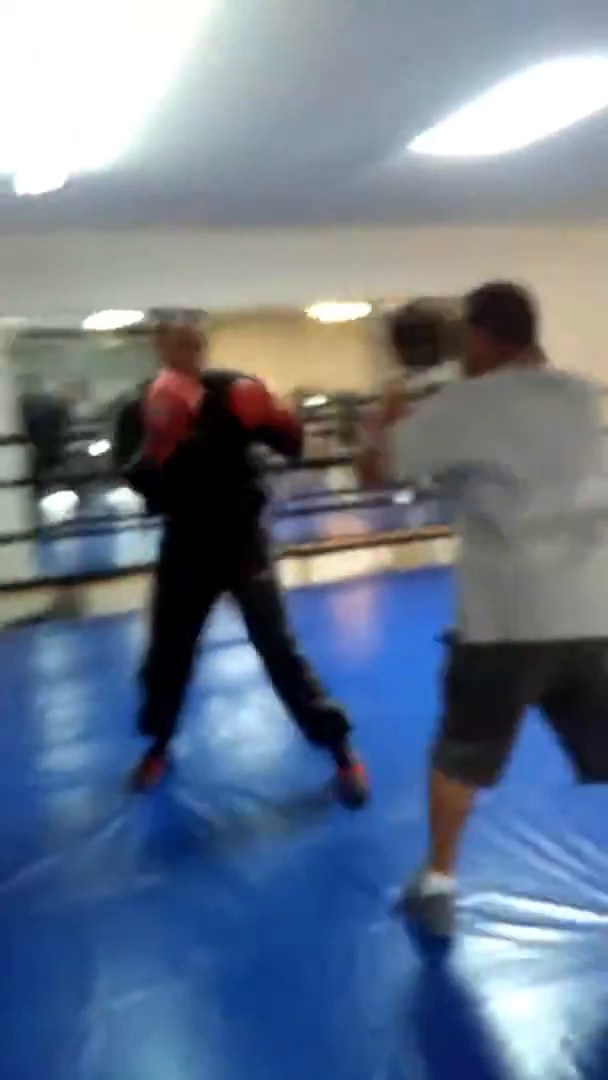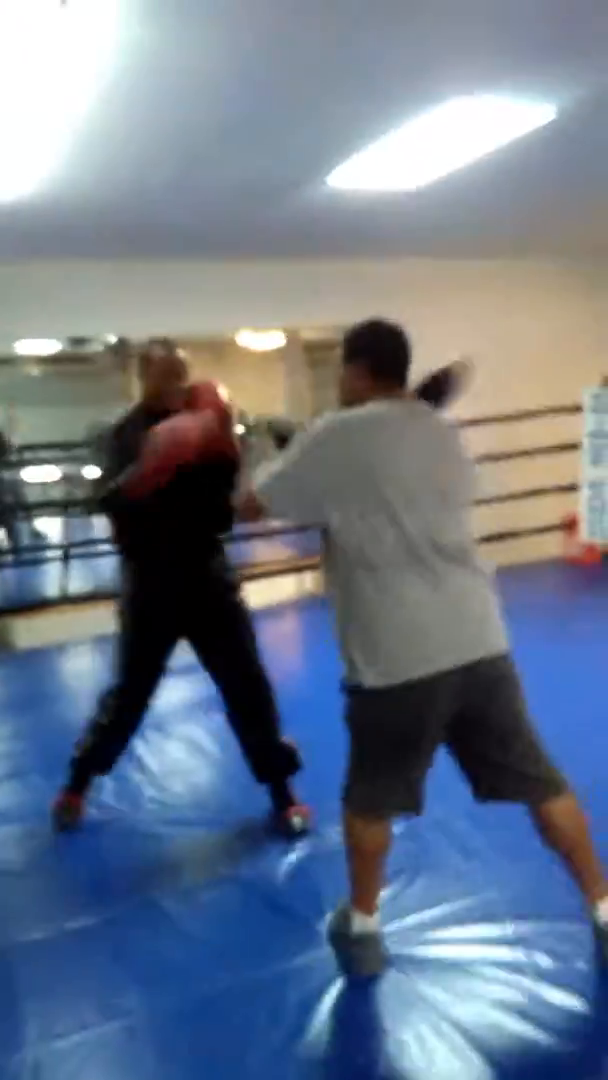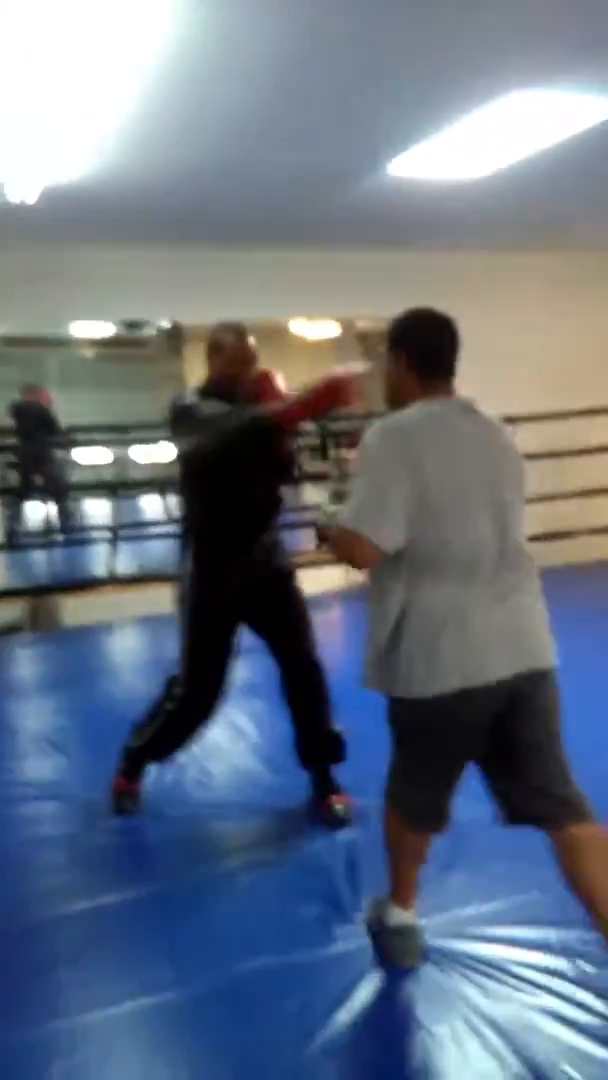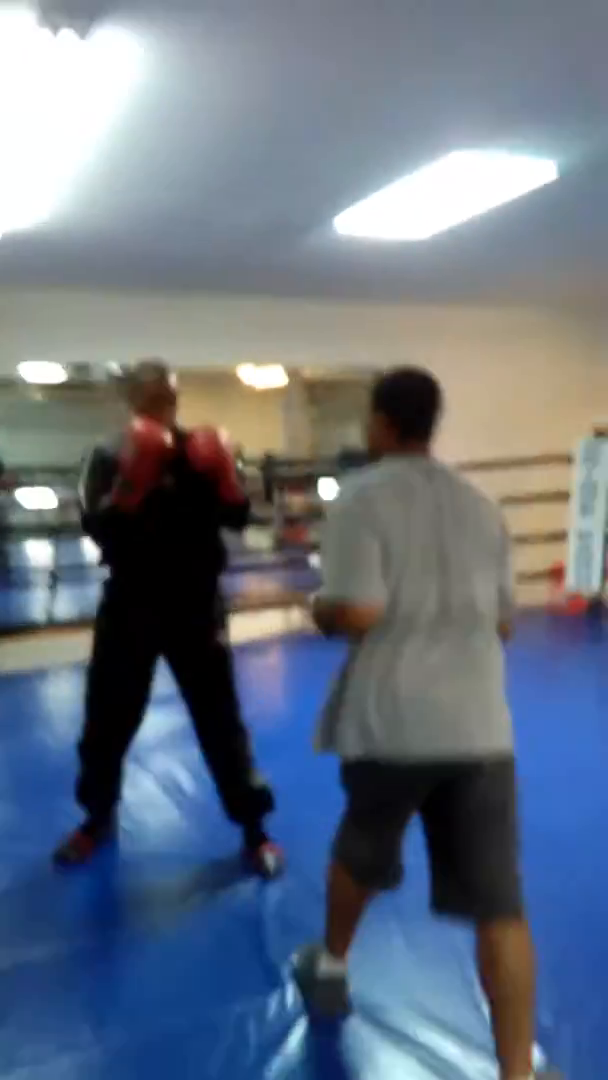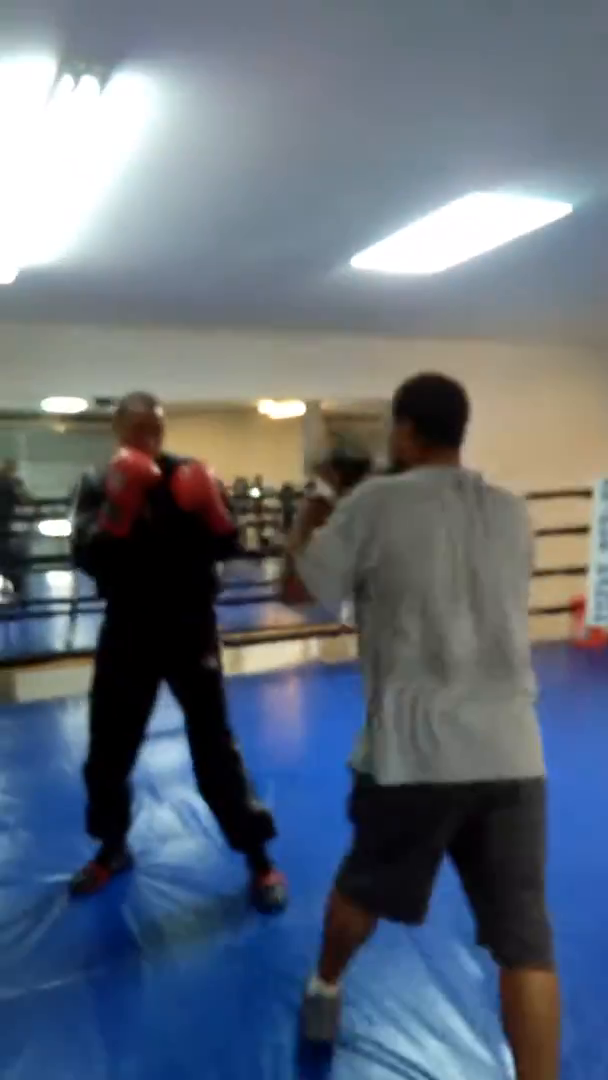
dt=0.2s
person 1, frame 1
left shoulder: (466, 405)
left elbow: (374, 466)
left wrist: (393, 407)
left hip: (507, 619)
left knee: (461, 753)
left ankle: (436, 885)
person 1, frame 2
left shoulder: (335, 436)
right shoulder: (441, 434)
left elbow: (253, 503)
left wrist: (252, 470)
left hip: (396, 654)
right hip: (476, 641)
left knee: (371, 794)
right knee: (540, 781)
left ankle: (363, 926)
person 1, frame 3
left shoulder: (393, 438)
right shoulder: (498, 438)
left elbow: (364, 549)
left wrist: (330, 530)
left hip: (439, 659)
right hip: (523, 650)
left knee: (414, 796)
left ankle: (398, 918)
person 1, frame 4
left shoulder: (362, 497)
right shoulder: (481, 506)
left elbow: (355, 613)
right elbow: (501, 622)
left wrist: (319, 610)
left hip: (390, 724)
right hip: (479, 727)
left knee: (361, 854)
right knee: (498, 903)
left ankle: (329, 970)
person 1, frame 5
left shoulder: (374, 505)
right shoulder: (513, 513)
left elbow: (300, 589)
left wrist: (308, 524)
left hip: (414, 749)
right hip: (509, 751)
left knee: (363, 885)
right knee: (525, 942)
left ankle: (323, 995)
person 2, frame 1
left shoulder: (231, 390)
right shoulder: (146, 406)
left elbow: (291, 441)
right elbow: (140, 481)
left wrist: (272, 416)
right wrist: (160, 439)
left hip: (240, 536)
right hip: (185, 542)
left knee: (276, 645)
right knee: (167, 653)
left ankle: (341, 752)
right ankle: (158, 746)
person 2, frame 2
right shoulder: (127, 434)
left elbow: (226, 484)
right elbow: (114, 499)
left hip: (206, 569)
right hip: (152, 577)
left knee: (247, 682)
right knee: (131, 694)
left ankle: (282, 791)
right ankle: (78, 783)
person 2, frame 3
left shoulder: (243, 406)
right shoulder: (196, 411)
left elbow: (279, 471)
right elbow: (231, 435)
left wrist: (280, 423)
right wrist: (294, 409)
left hip: (261, 553)
right hip: (215, 560)
left knee: (304, 668)
right knee: (199, 684)
left ankle: (323, 779)
right ankle: (131, 765)
person 2, frame 4
left shoulder: (196, 448)
right shoulder: (109, 457)
left elbow: (236, 517)
right elbow: (98, 526)
left wrist: (223, 475)
right wrist: (133, 478)
left hip: (194, 599)
right hip: (131, 603)
left knee: (219, 718)
right knee: (108, 718)
left ankle: (254, 830)
right ankle: (98, 818)
person 2, frame 5
left shoulder: (187, 475)
right shoulder: (97, 485)
left elbow: (227, 546)
right elbow: (87, 557)
left wrist: (212, 510)
right wrist: (118, 507)
left hip: (189, 625)
right hip: (127, 630)
left knee: (214, 746)
right knee: (107, 749)
left ankle: (259, 860)
right ankle: (112, 848)
